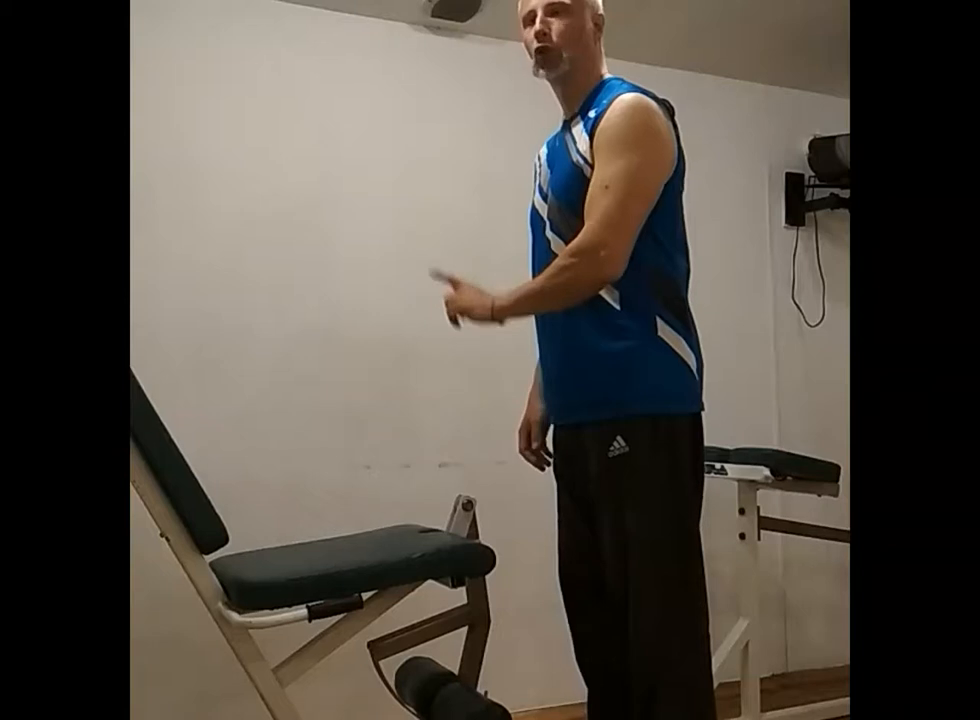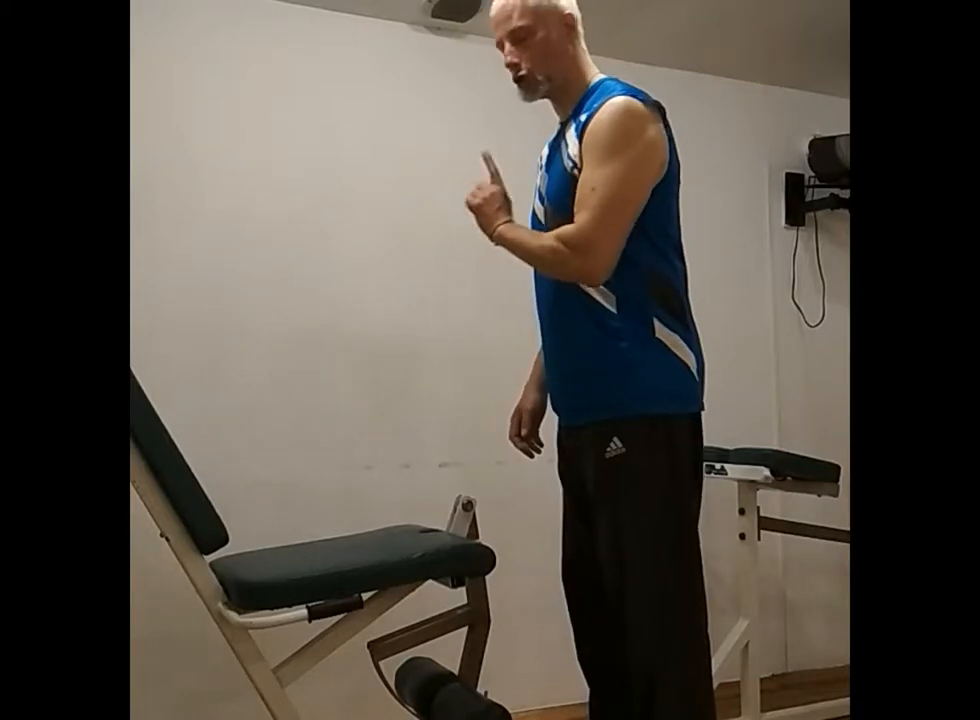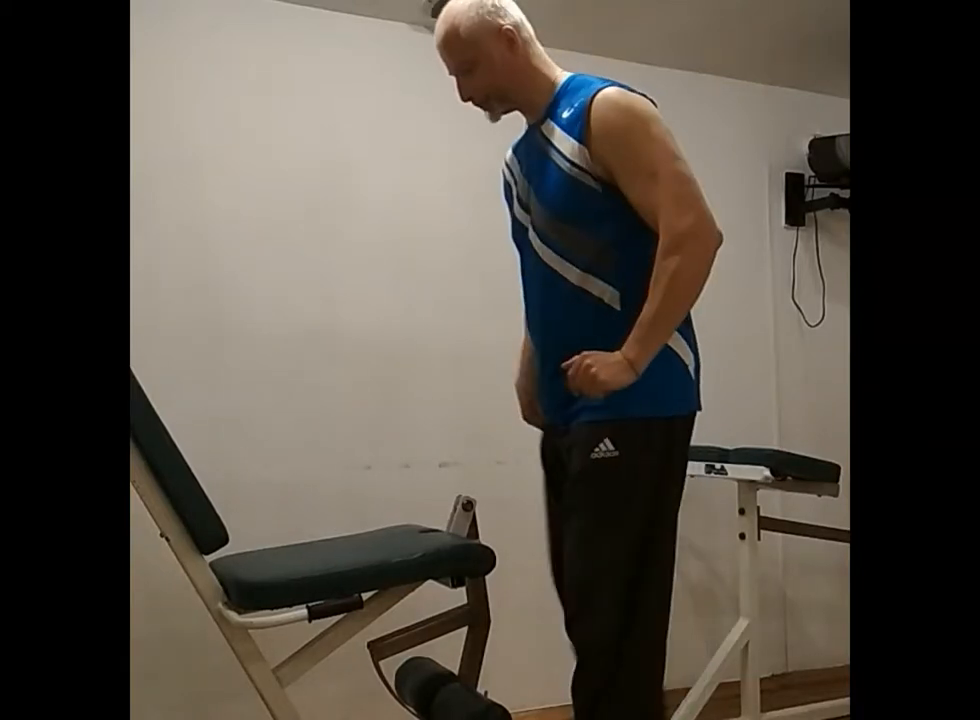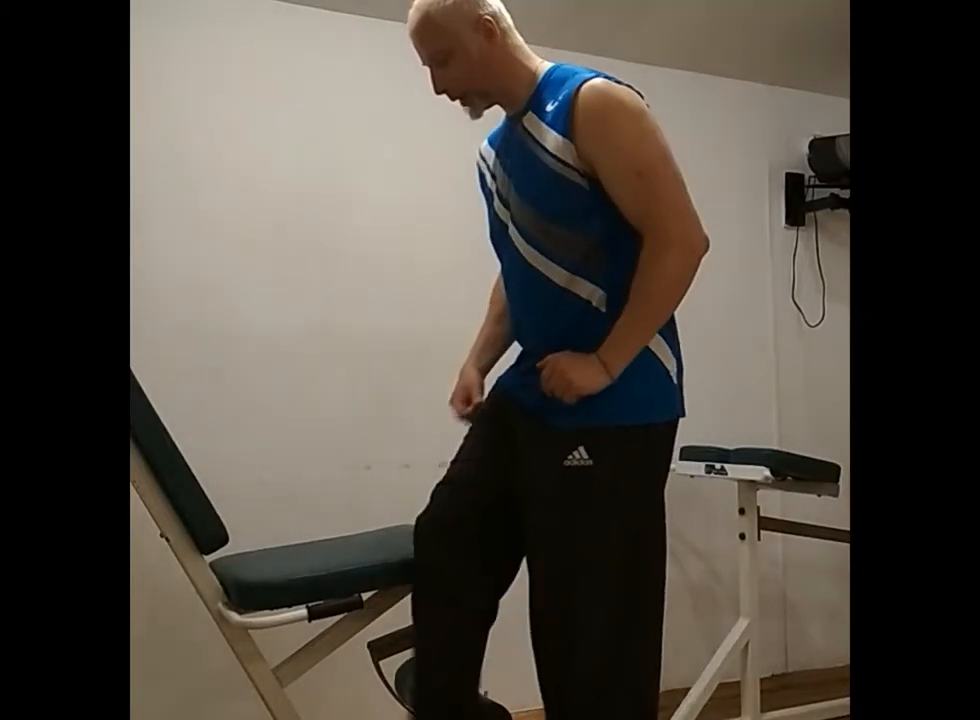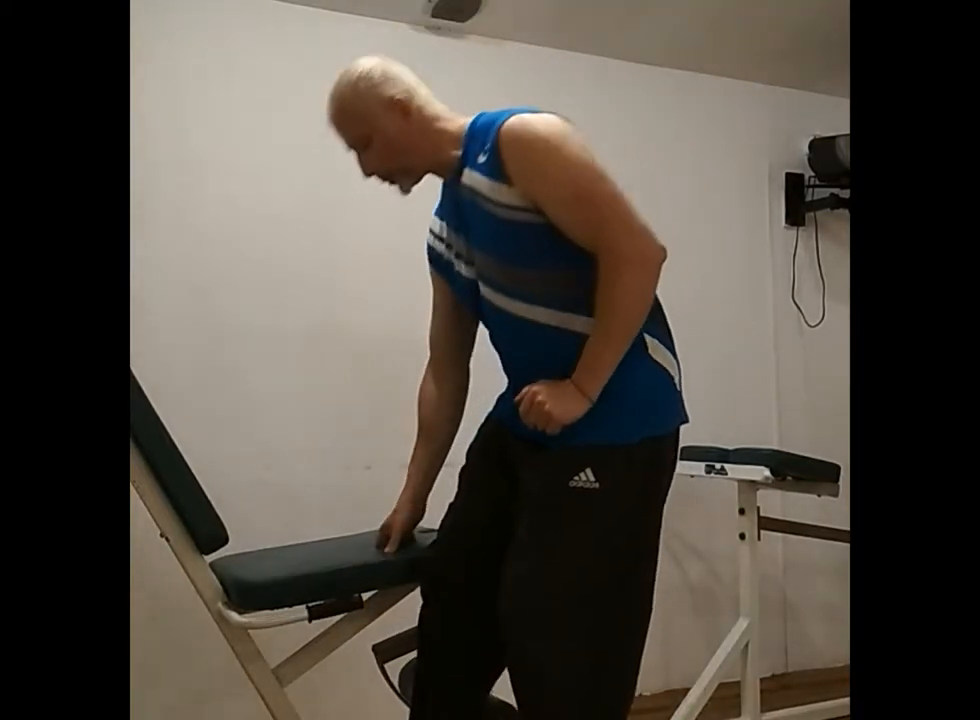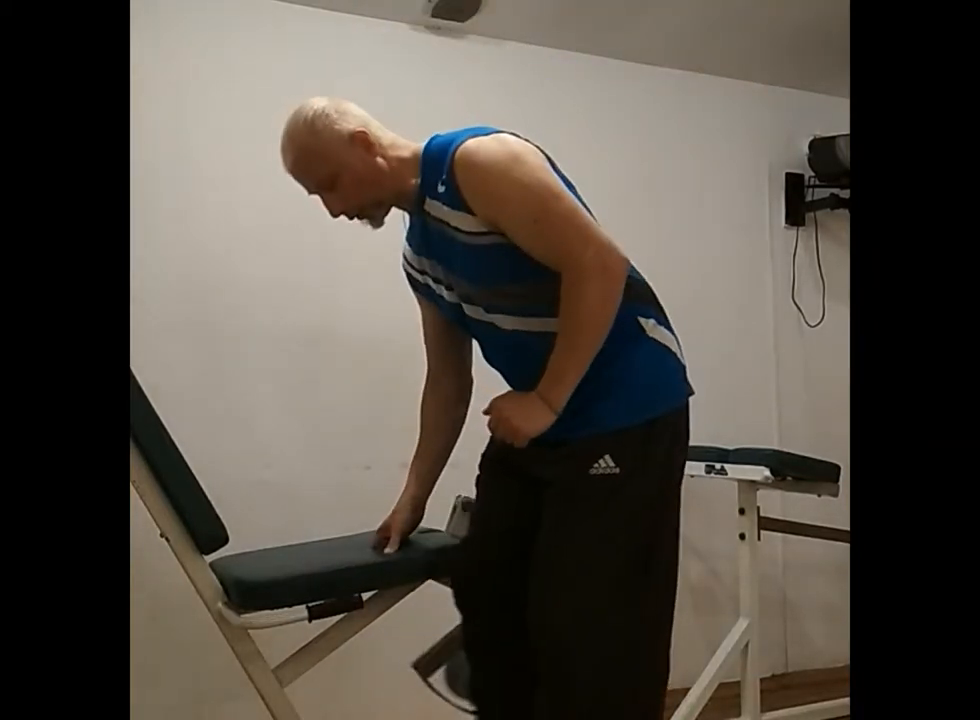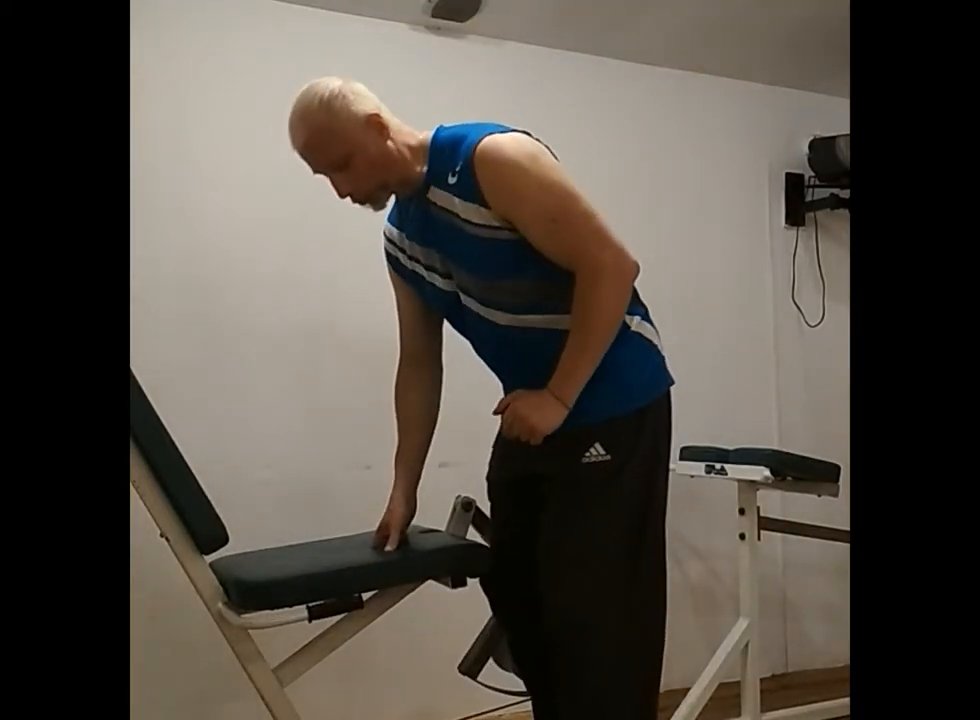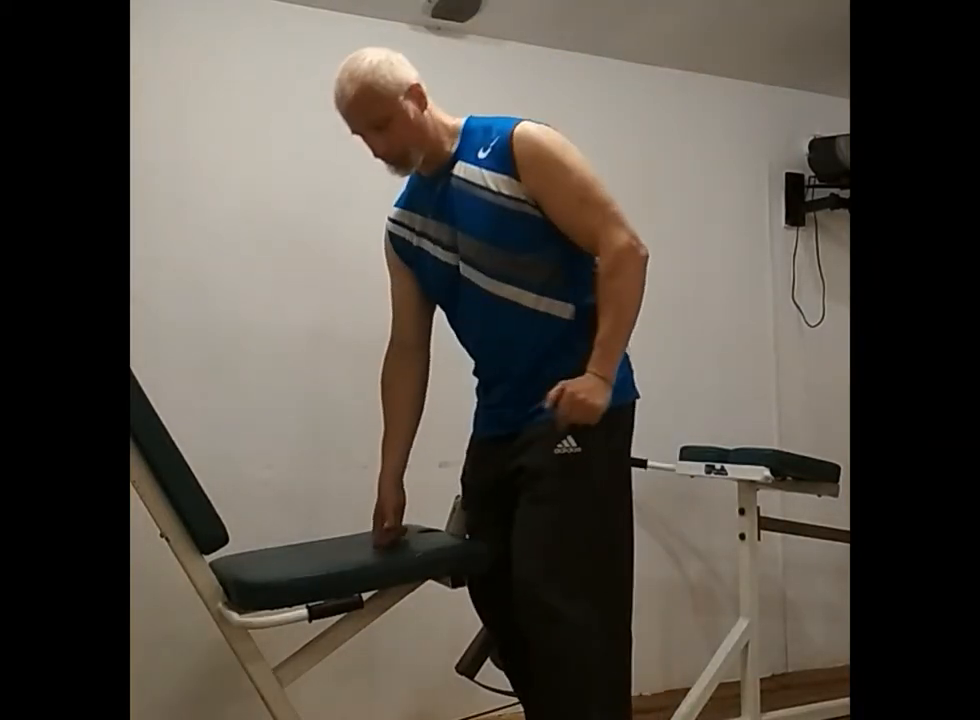
dt=0.5s
person 1, frame 1
left shoulder: (631, 115)
right shoulder: (555, 146)
left elbow: (601, 259)
left wrist: (494, 306)
right wrist: (541, 395)
left hip: (642, 406)
right hip: (583, 410)
left knee: (656, 607)
right knee: (593, 601)
person 1, frame 2
left shoulder: (622, 116)
right shoulder: (560, 144)
left elbow: (588, 257)
left wrist: (500, 227)
right wrist: (536, 387)
left hip: (642, 405)
right hip: (586, 409)
left knee: (654, 605)
right knee: (595, 599)
person 1, frame 3
left shoulder: (609, 113)
right shoulder: (520, 156)
left elbow: (694, 234)
left wrist: (631, 360)
right wrist: (530, 363)
left hip: (635, 405)
right hip: (568, 403)
left knee: (612, 604)
right knee: (584, 594)
person 1, frame 4
left shoulder: (595, 105)
right shoulder: (494, 151)
left elbow: (680, 238)
left wrist: (605, 364)
right wrist: (478, 360)
left hip: (613, 410)
right hip: (527, 396)
left knee: (592, 618)
right knee: (446, 548)
person 1, frame 5
left shoulder: (523, 140)
right shoulder: (444, 233)
left elbow: (637, 252)
right elbow: (445, 370)
left wrist: (582, 390)
right wrist: (413, 494)
left hip: (618, 423)
right hip: (524, 421)
left knee: (556, 629)
right knee: (454, 592)
person 1, frame 6
left shoulder: (479, 162)
right shoulder: (418, 253)
left elbow: (600, 265)
right elbow: (448, 379)
left wrist: (546, 400)
right wrist: (413, 496)
left hip: (626, 410)
right hip: (533, 422)
left knee: (589, 622)
right knee: (485, 587)
person 1, frame 7
left shoulder: (494, 159)
right shoulder: (399, 238)
left elbow: (610, 264)
right elbow: (419, 365)
left wrist: (559, 396)
right wrist: (403, 491)
left hip: (612, 406)
right hip: (528, 415)
left knee: (592, 607)
right knee: (514, 591)
person 1, frame 8
left shoulder: (520, 147)
right shoulder: (404, 225)
left elbow: (623, 249)
right elbow: (407, 352)
left wrist: (599, 375)
right wrist: (391, 477)
left hip: (576, 411)
right hip: (497, 424)
left knee: (561, 602)
right knee: (496, 594)
